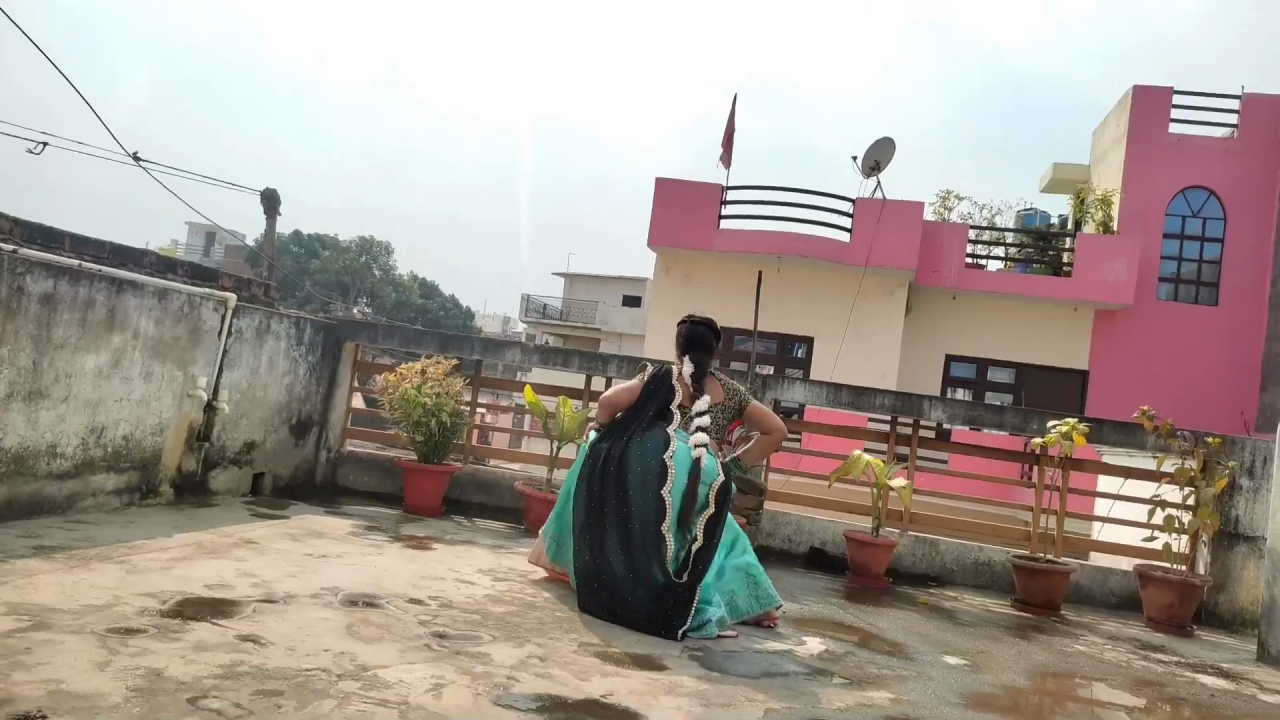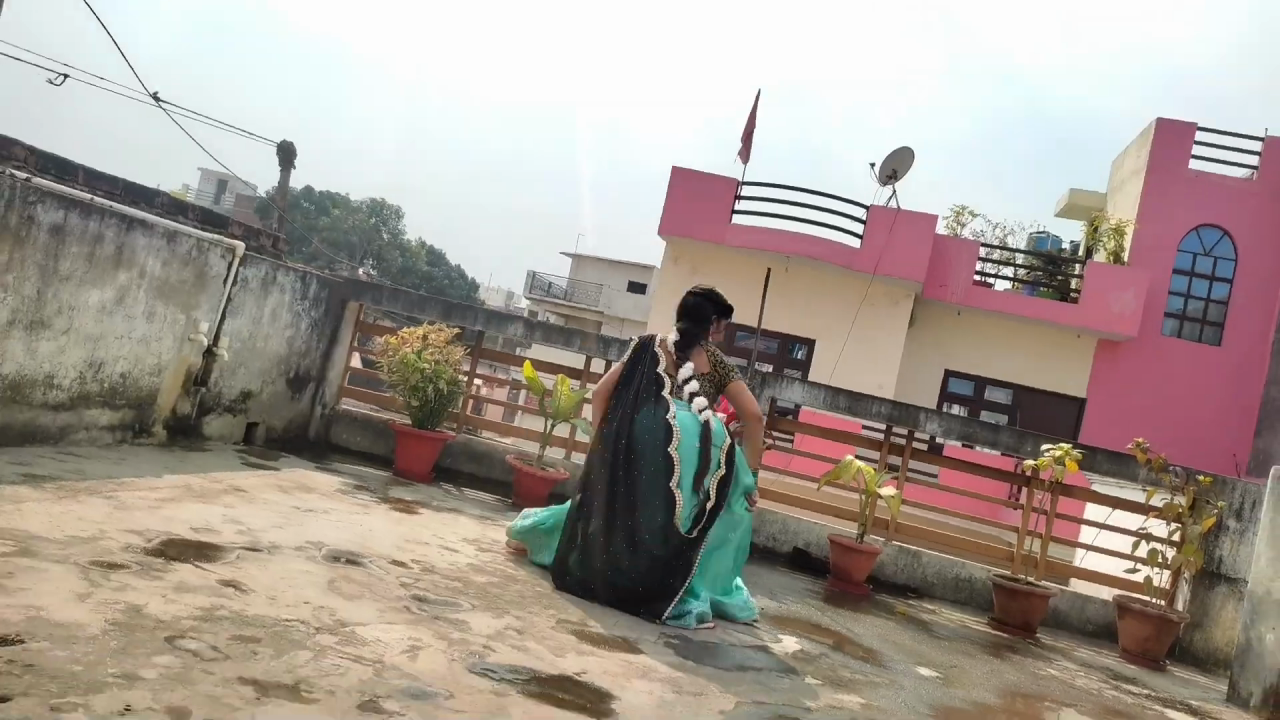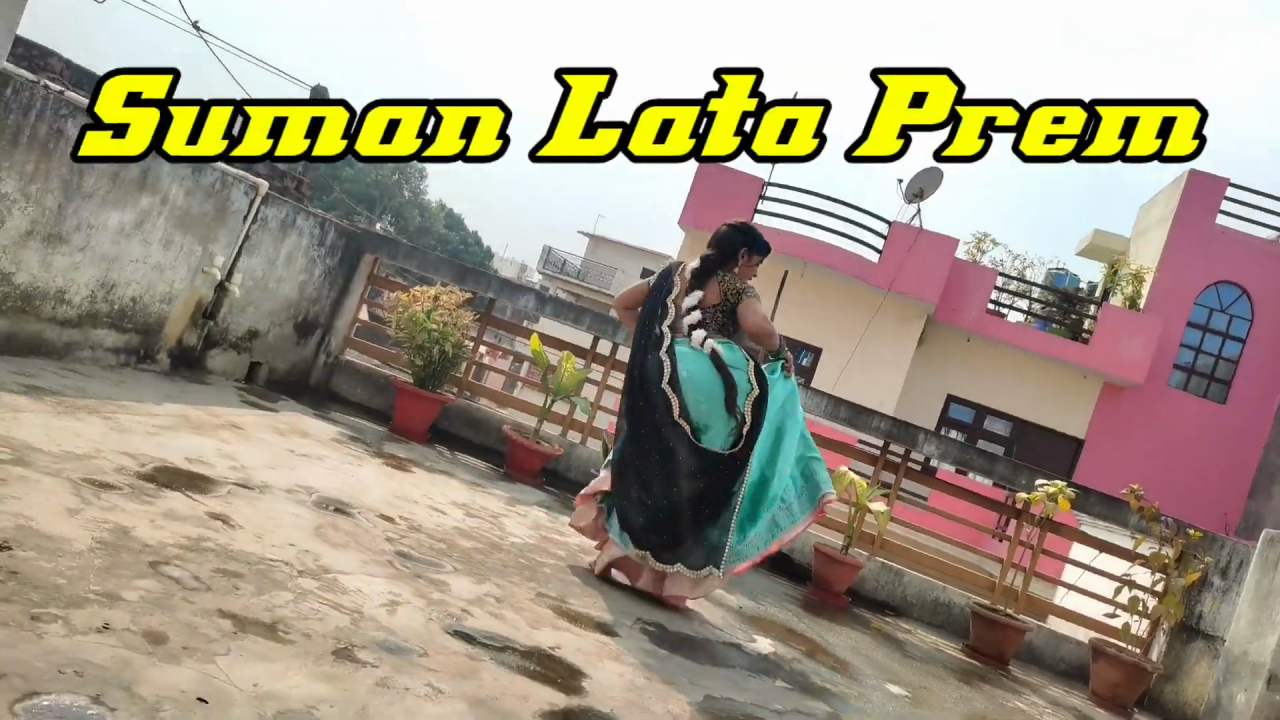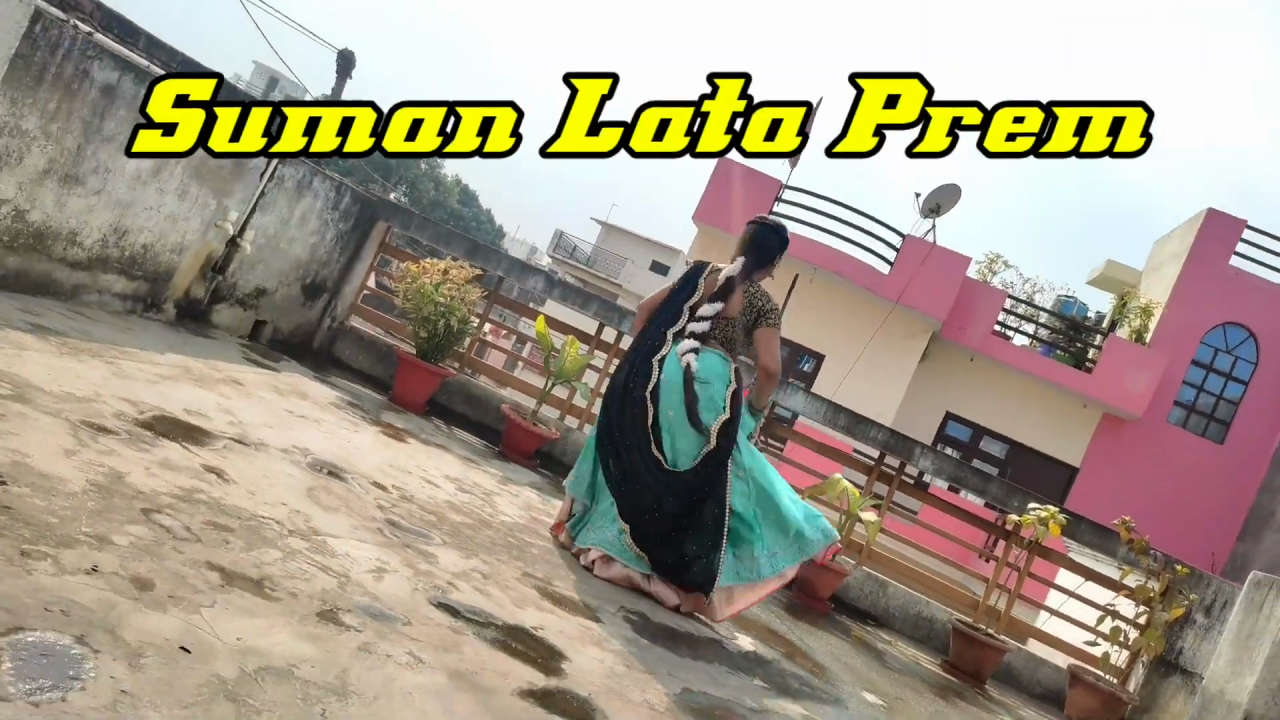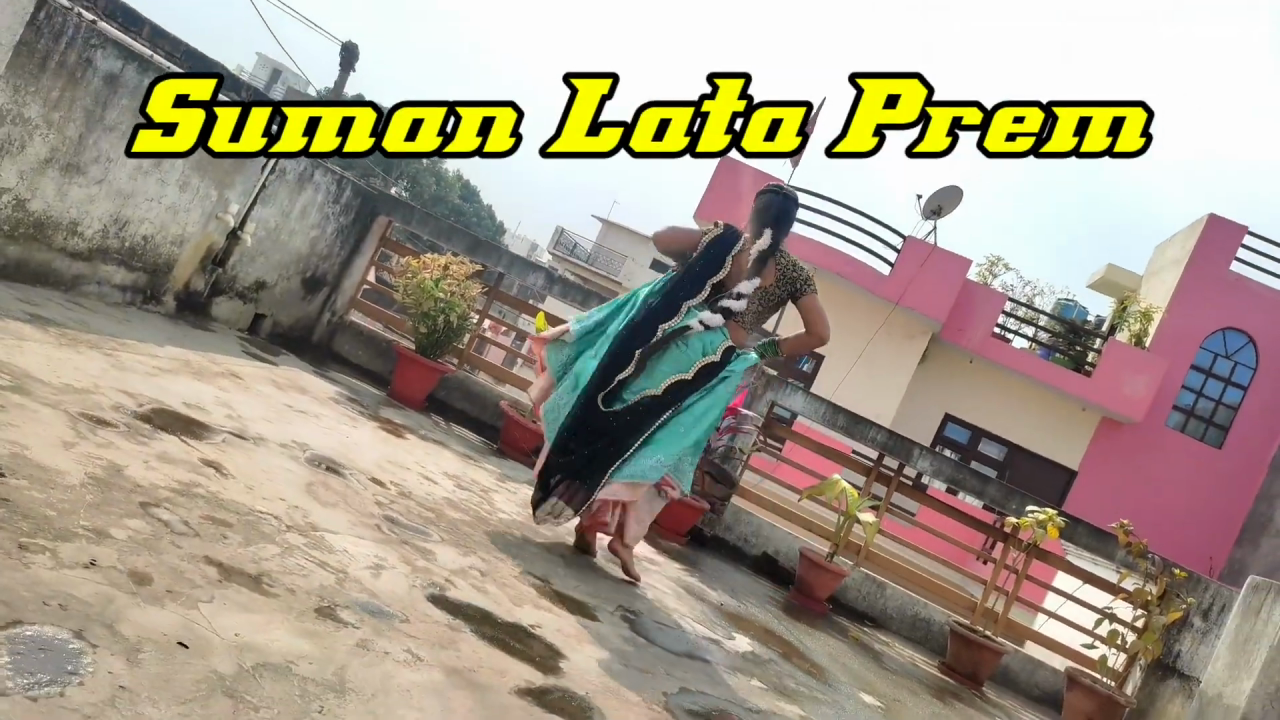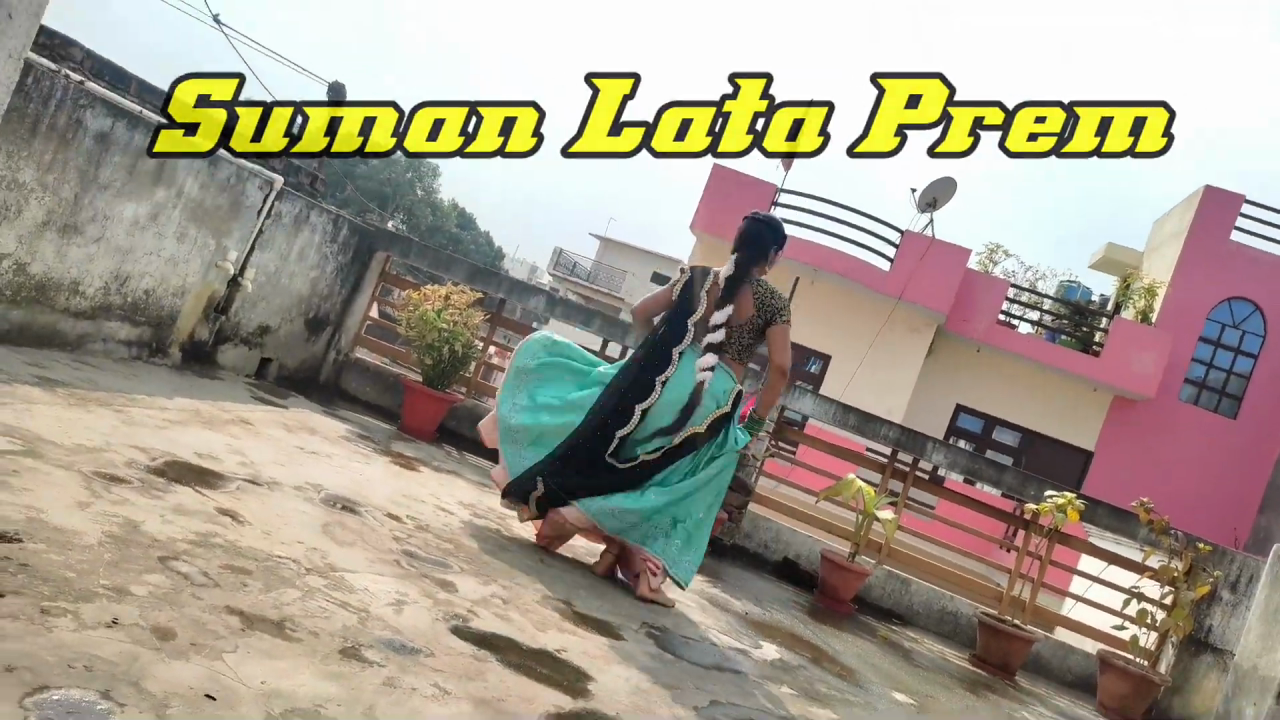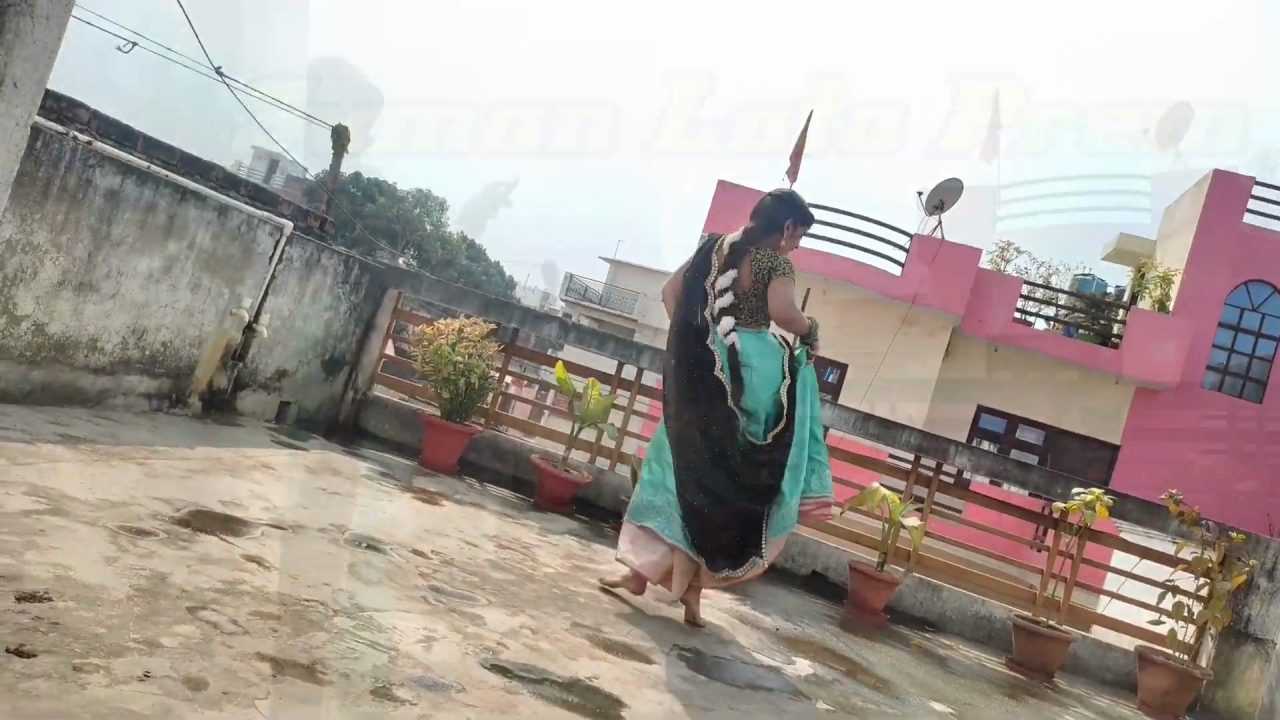
dt=0.3s
person 1, frame 1
left shoulder: (661, 376)
right shoulder: (731, 390)
left elbow: (608, 402)
right elbow: (776, 431)
left wrist: (602, 438)
right wrist: (737, 465)
left hip: (651, 466)
right hip: (703, 478)
person 1, frame 2
left shoulder: (649, 347)
right shoulder: (717, 360)
left elbow: (601, 394)
right elbow: (752, 414)
left wrist: (602, 446)
right wrist: (750, 472)
left hip: (650, 437)
right hip: (702, 453)
left knee: (620, 507)
right knee: (677, 531)
person 1, frame 3
left shoulder: (675, 273)
right shoulder: (737, 287)
left elbow: (622, 303)
right elbow: (758, 328)
left wrist: (658, 345)
right wrist: (780, 355)
left hip: (661, 373)
right hip: (717, 376)
left knee: (652, 462)
right knee: (711, 472)
left ankle: (618, 553)
right ankle: (684, 574)
person 1, frame 4
left shoulder: (700, 274)
right shoulder: (765, 304)
left elbow: (645, 310)
right elbow: (769, 370)
left wrist: (647, 356)
right wrist: (753, 410)
left hip: (662, 372)
right hip: (709, 387)
left knee: (638, 466)
right knee: (710, 485)
left ankle: (601, 547)
person 1, frame 5
left shoulder: (725, 238)
left elbow: (661, 238)
right wrist: (768, 349)
left hip: (669, 335)
right hip: (713, 359)
left knee: (613, 420)
right knee: (659, 448)
right ankle: (622, 539)
person 1, frame 6
left shoulder: (699, 279)
right shoulder: (774, 302)
left elbow: (640, 312)
right elbow: (780, 367)
right wrist: (756, 420)
left hip: (668, 380)
right hip: (715, 401)
right knee: (671, 490)
right ankle: (645, 577)
person 1, frame 7
left shoulder: (715, 246)
right shoulder: (775, 264)
left elbow: (670, 293)
right elbow: (783, 313)
right wrist: (810, 332)
left hip: (700, 366)
right hip: (753, 367)
left knee: (678, 470)
right knee: (747, 484)
left ankle: (640, 573)
